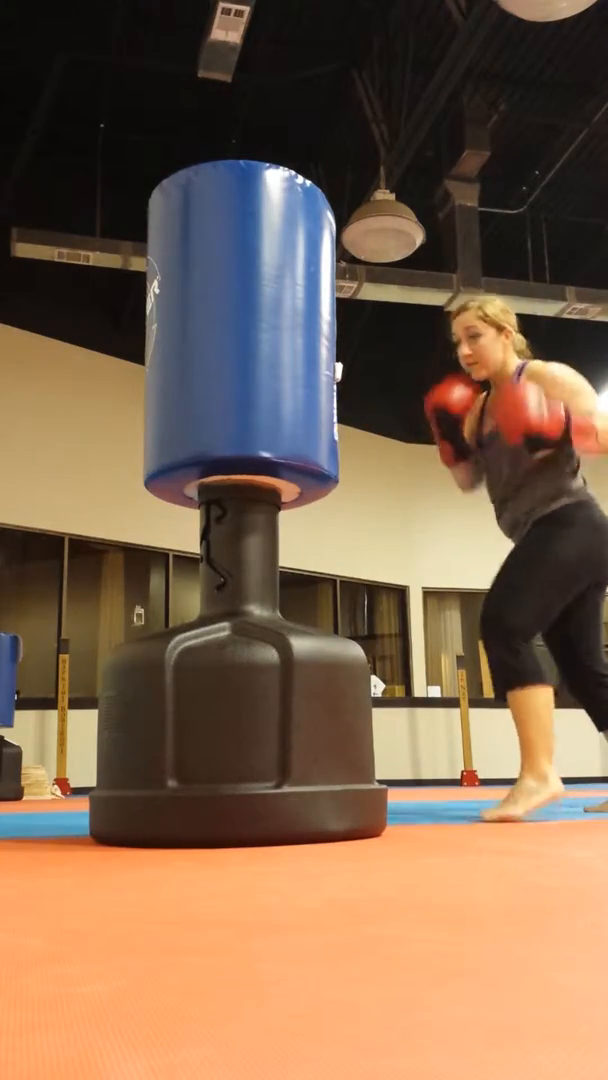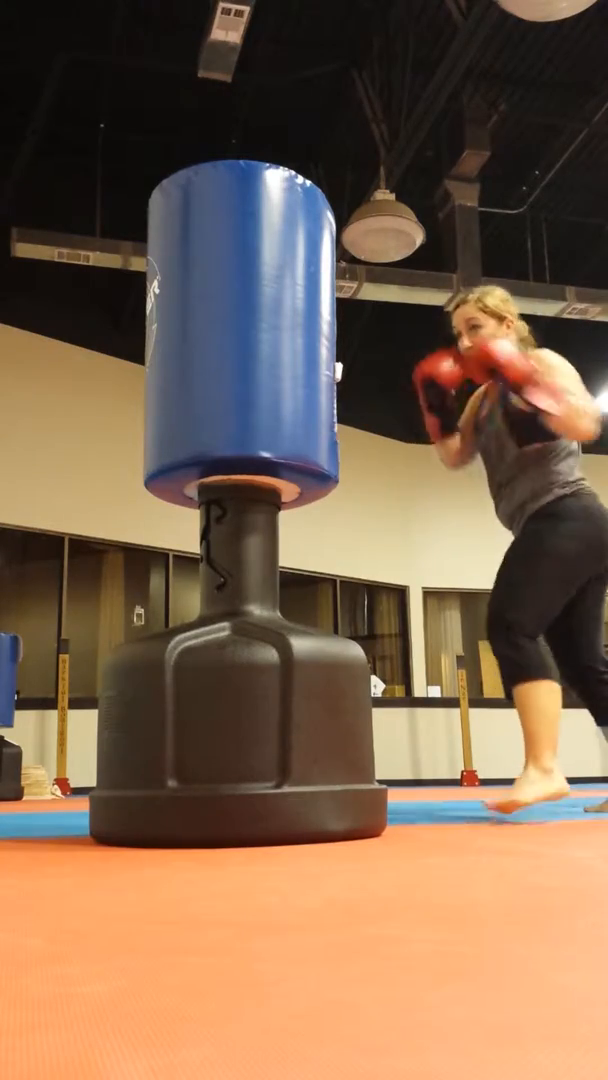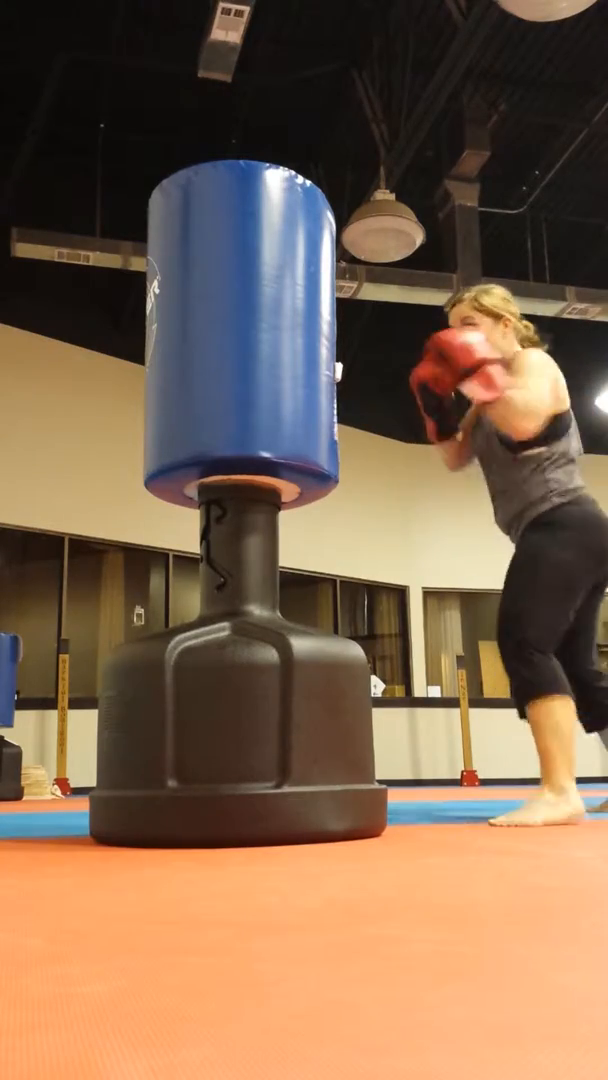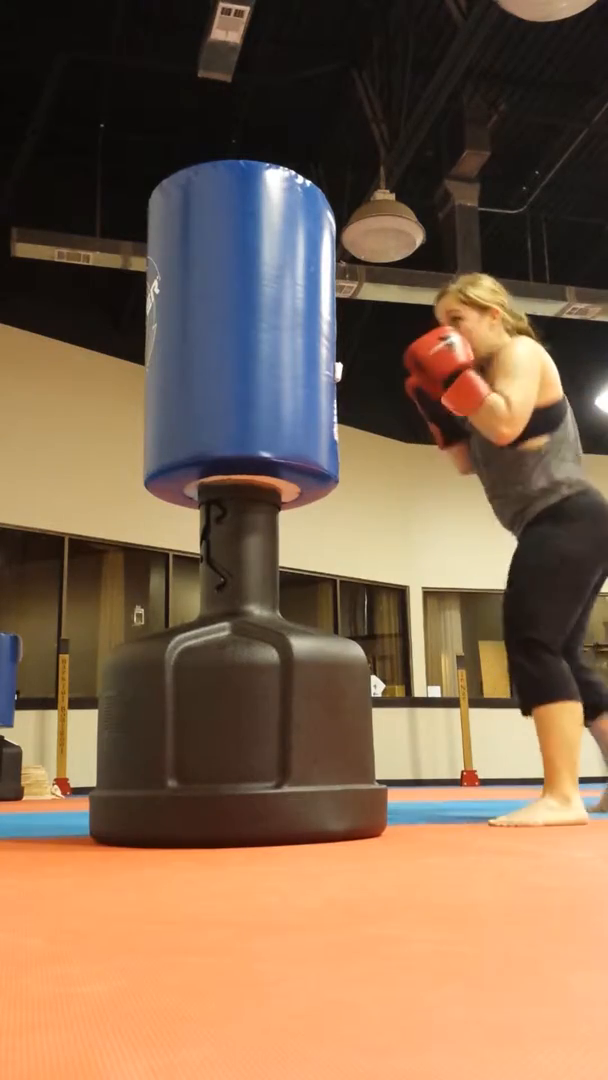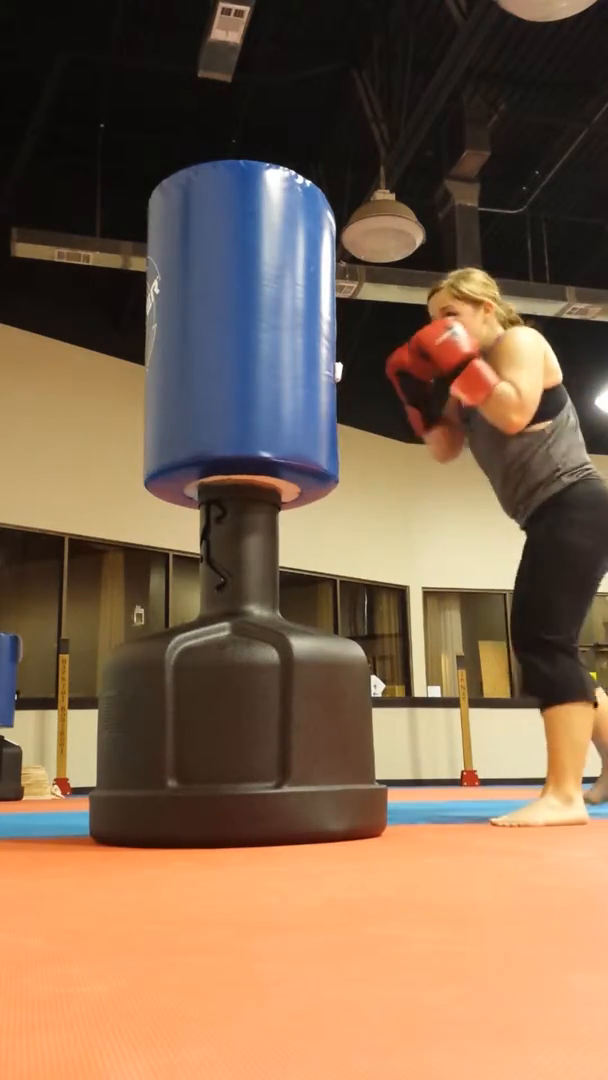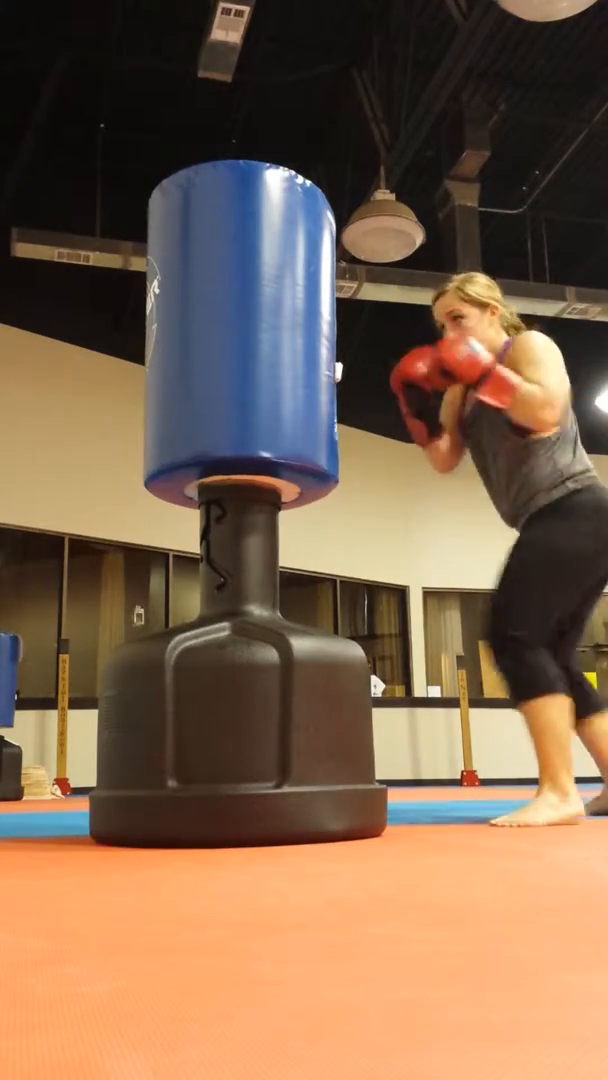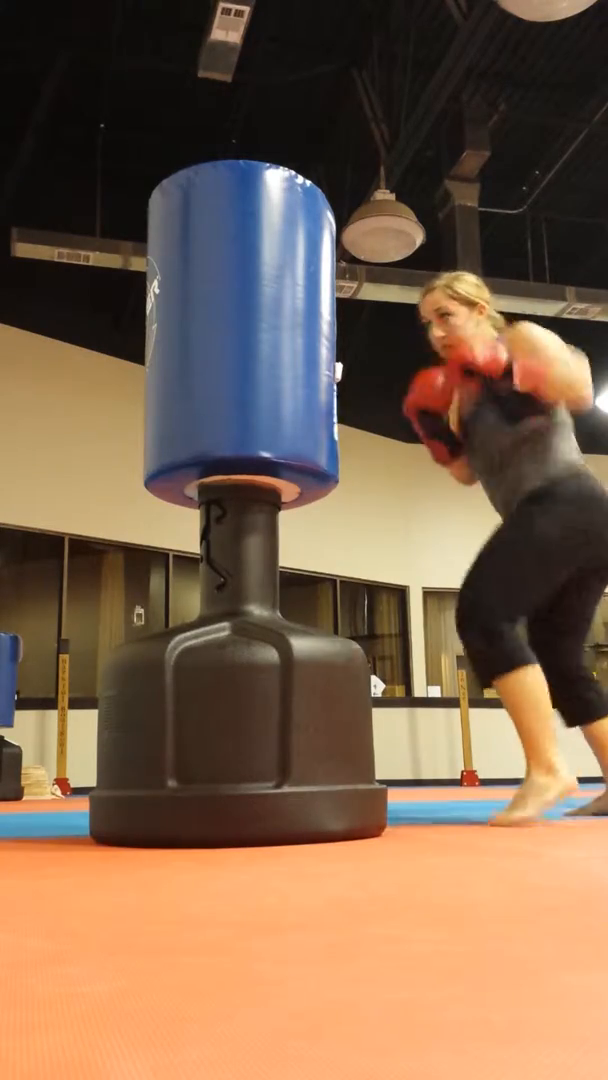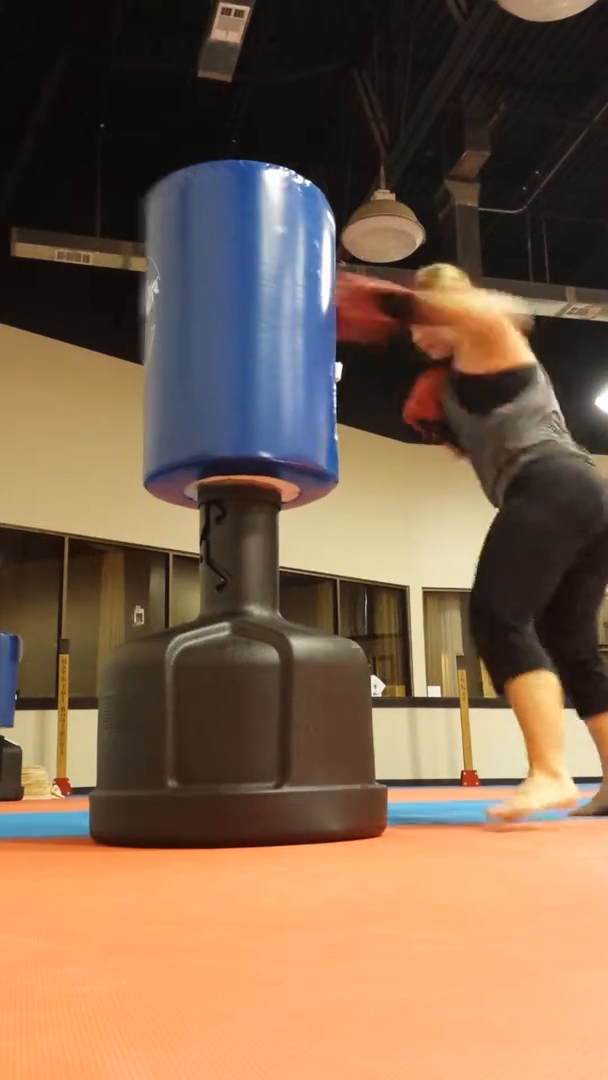
dt=0.1s
person 1, frame 1
left shoulder: (548, 377)
right shoulder: (480, 405)
right elbow: (467, 477)
left wrist: (554, 422)
right wrist: (450, 433)
right hip: (546, 539)
left knee: (503, 628)
left ankle: (538, 773)
person 1, frame 2
left shoulder: (541, 364)
right shoulder: (486, 394)
right elbow: (453, 457)
left wrist: (528, 377)
right wrist: (437, 406)
left hip: (564, 521)
right hip: (565, 529)
left knee: (510, 626)
left ankle: (543, 771)
person 1, frame 3
left shoulder: (531, 367)
right shoulder: (493, 391)
left elbow: (521, 423)
right elbow: (455, 458)
left wrist: (478, 371)
left hip: (563, 529)
left knee: (523, 641)
left ankle: (559, 792)
person 1, frame 4
left shoulder: (521, 353)
right shoulder: (481, 375)
left elbow: (504, 427)
right elbow: (466, 460)
left wrist: (457, 377)
right wrist: (437, 408)
right hip: (559, 529)
left knee: (531, 640)
right knee: (562, 656)
left ankle: (562, 795)
person 1, frame 5
left shoulder: (521, 342)
right shoulder: (473, 373)
left elbow: (513, 413)
right elbow: (444, 449)
left wrist: (459, 366)
right wrist: (418, 397)
left knee: (540, 639)
right knee: (553, 648)
left ankle: (562, 794)
person 1, frame 6
left shoulder: (530, 346)
right shoulder: (461, 392)
left elbow: (548, 415)
right elbow: (442, 460)
left wrist: (487, 373)
right wrist: (419, 405)
left knee: (514, 635)
right knee: (550, 659)
left ankle: (558, 788)
person 1, frame 7
left shoulder: (523, 340)
right shoulder: (466, 390)
right elbow: (466, 471)
left wrist: (498, 366)
right wrist: (432, 423)
left hip: (563, 505)
left knee: (481, 615)
right knee: (558, 657)
left ankle: (546, 767)
person 1, frame 8
left shoulder: (485, 334)
right shoulder: (460, 370)
left elbow: (501, 312)
left wrist: (400, 302)
right wrist: (445, 426)
left hip: (549, 491)
left knee: (496, 619)
left ankle: (550, 778)
